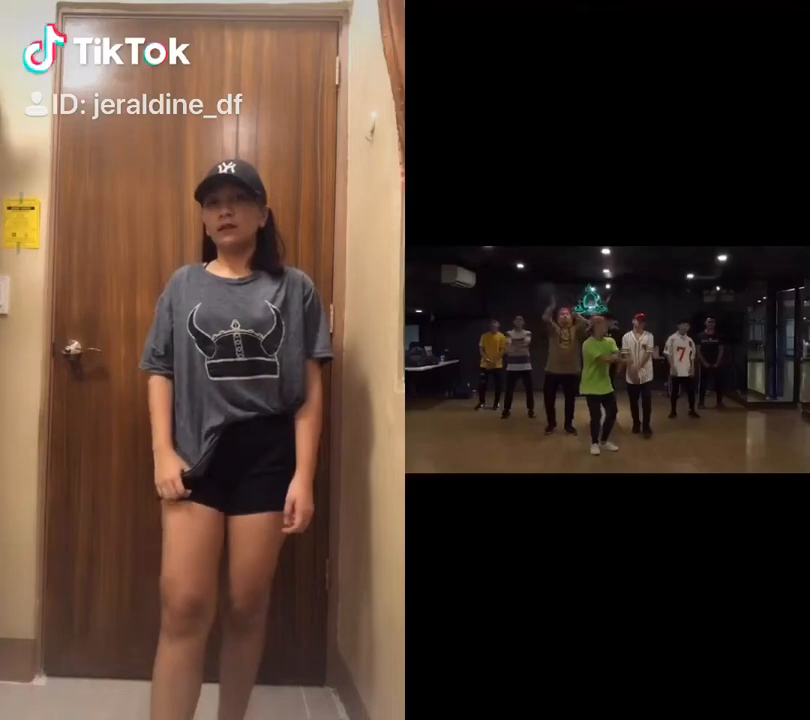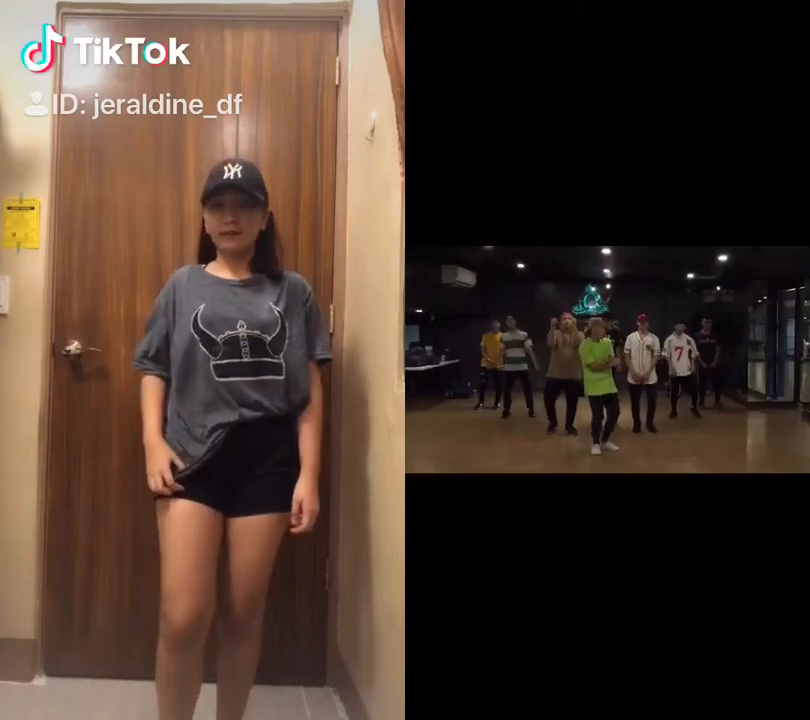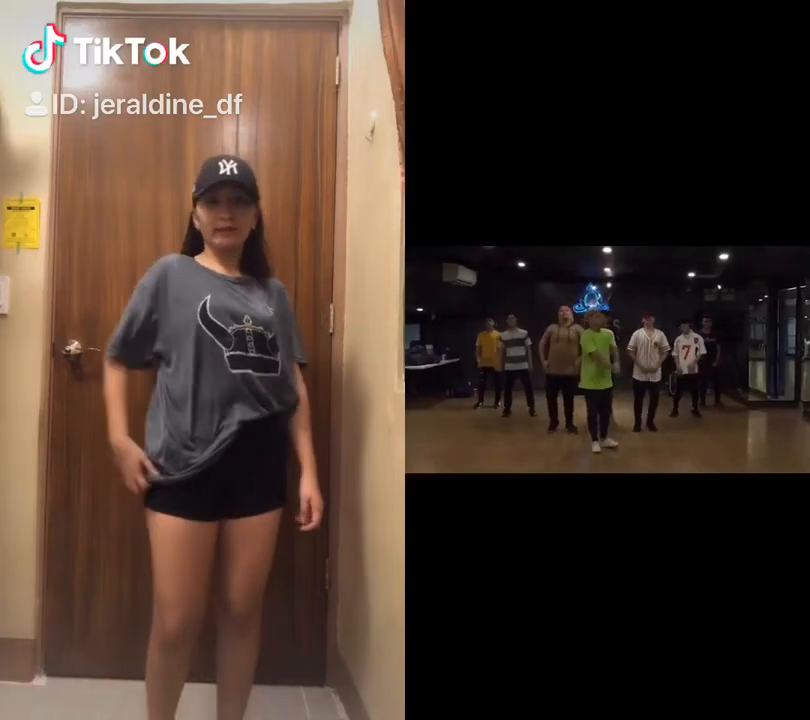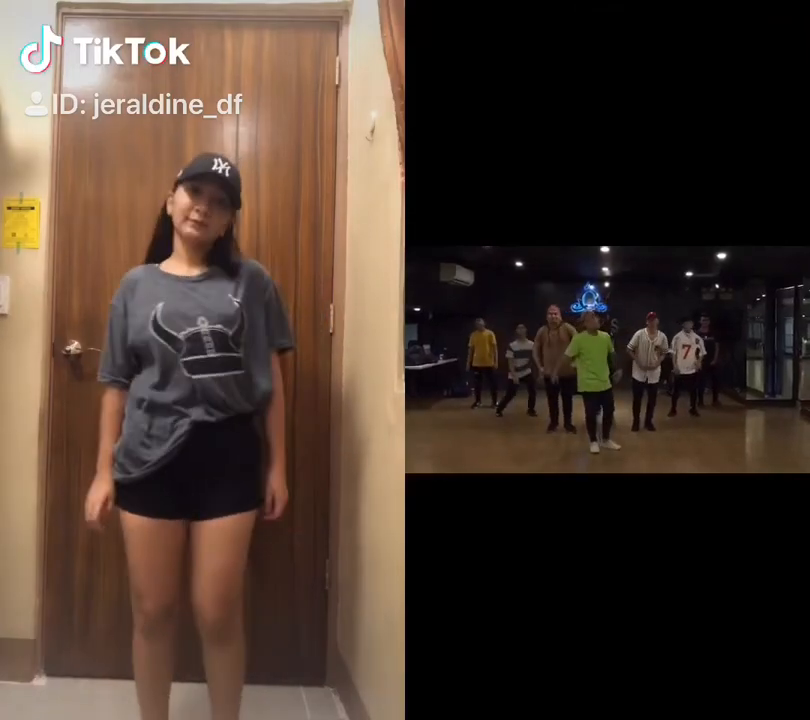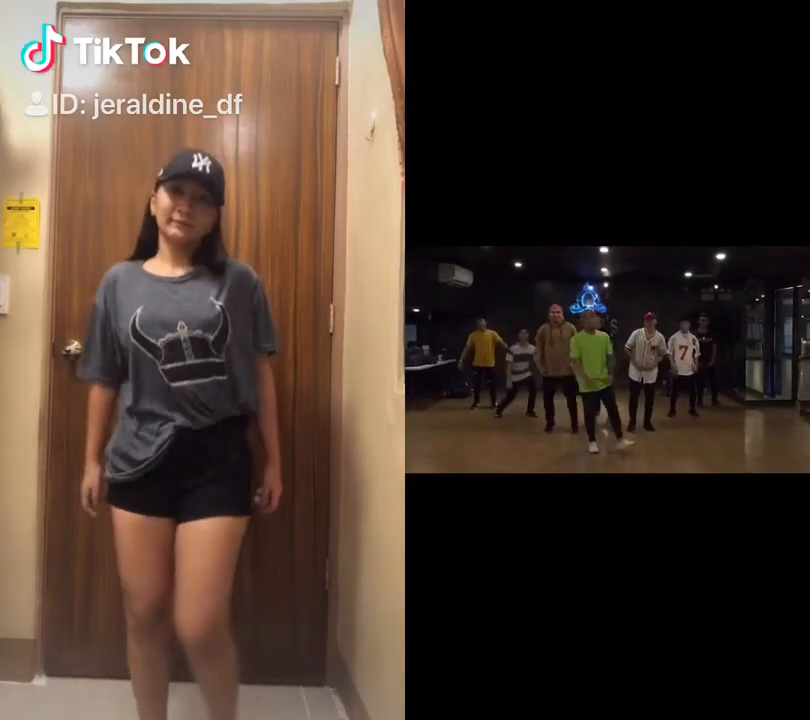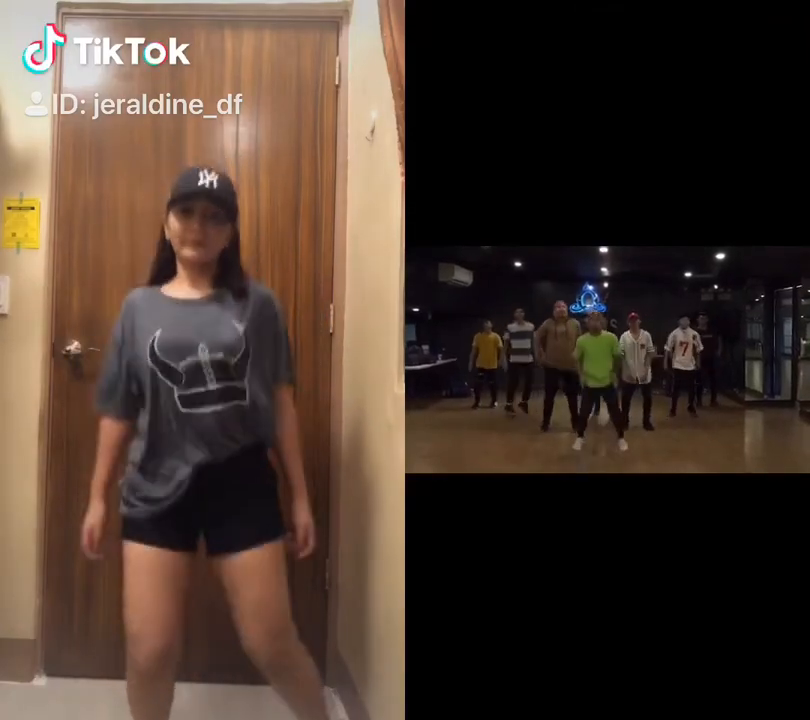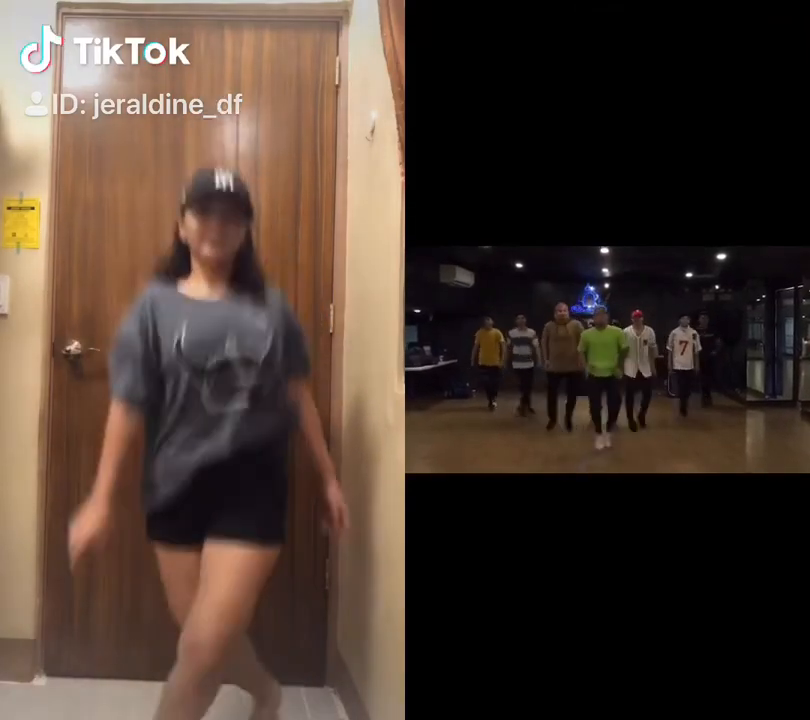
dt=0.4s
person 1, frame 1
left shoulder: (295, 287)
right shoulder: (183, 284)
left elbow: (310, 387)
right elbow: (160, 373)
left wrist: (304, 475)
right wrist: (163, 452)
left hip: (267, 457)
right hip: (197, 455)
left knee: (247, 607)
right knee: (183, 606)
person 1, frame 2
left shoulder: (293, 291)
right shoulder: (183, 285)
left elbow: (310, 390)
right elbow: (153, 370)
left wrist: (309, 474)
right wrist: (153, 442)
left hip: (267, 460)
right hip: (193, 456)
left knee: (244, 611)
right knee: (183, 617)
person 1, frame 3
left shoulder: (273, 292)
right shoulder: (170, 275)
left elbow: (294, 387)
right elbow: (117, 358)
left wrist: (309, 471)
right wrist: (120, 440)
left hip: (259, 461)
right hip: (182, 461)
left knee: (243, 610)
right knee: (175, 621)
person 1, frame 4
left shoulder: (251, 281)
right shoulder: (138, 284)
left elbow: (271, 379)
right elbow: (117, 385)
left wrist: (277, 465)
right wrist: (103, 471)
left hip: (229, 458)
right hip: (150, 460)
left knee: (218, 614)
right knee: (153, 612)
person 1, frame 5
left shoulder: (238, 282)
right shoulder: (120, 282)
left elbow: (260, 374)
right elbow: (104, 379)
left wrist: (274, 460)
right wrist: (92, 460)
left hip: (217, 460)
right hip: (140, 461)
left knee: (200, 625)
right knee: (144, 614)
person 1, frame 6
left shoulder: (256, 305)
right shoulder: (139, 307)
left elbow: (281, 404)
right elbow: (118, 411)
left wrist: (300, 495)
right wrist: (96, 499)
left hip: (241, 485)
right hip: (157, 491)
left knee: (272, 646)
right knee: (148, 653)
person 1, frame 7
left shoulder: (270, 306)
right shoulder: (156, 304)
left elbow: (298, 394)
right elbow: (126, 403)
left wrist: (328, 477)
right wrist: (100, 499)
left hip: (250, 480)
right hip: (177, 484)
left knee: (206, 646)
right knee: (202, 638)
